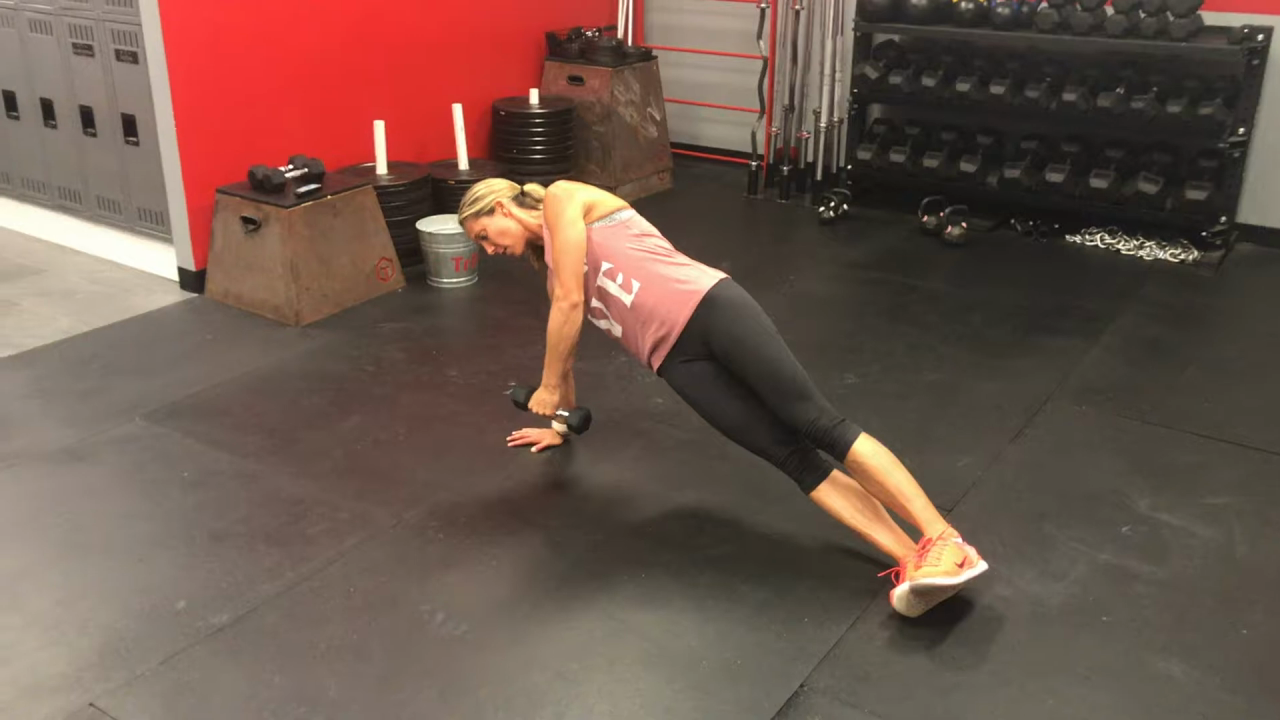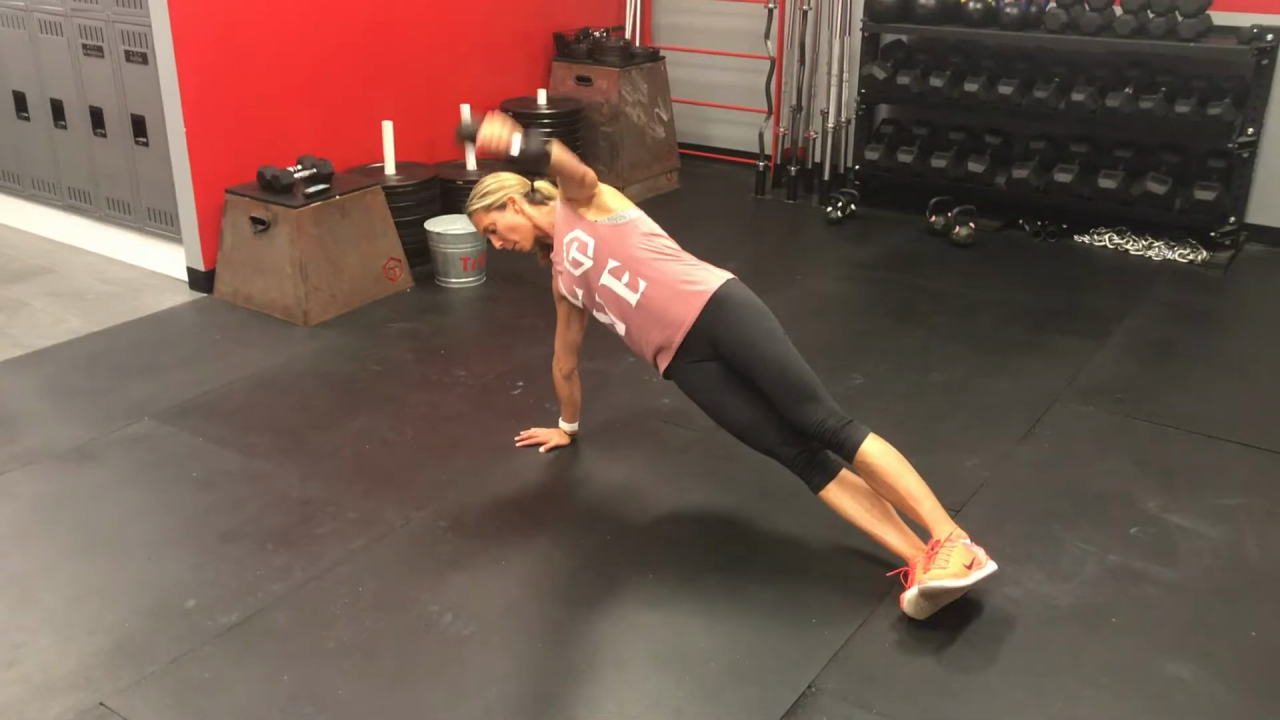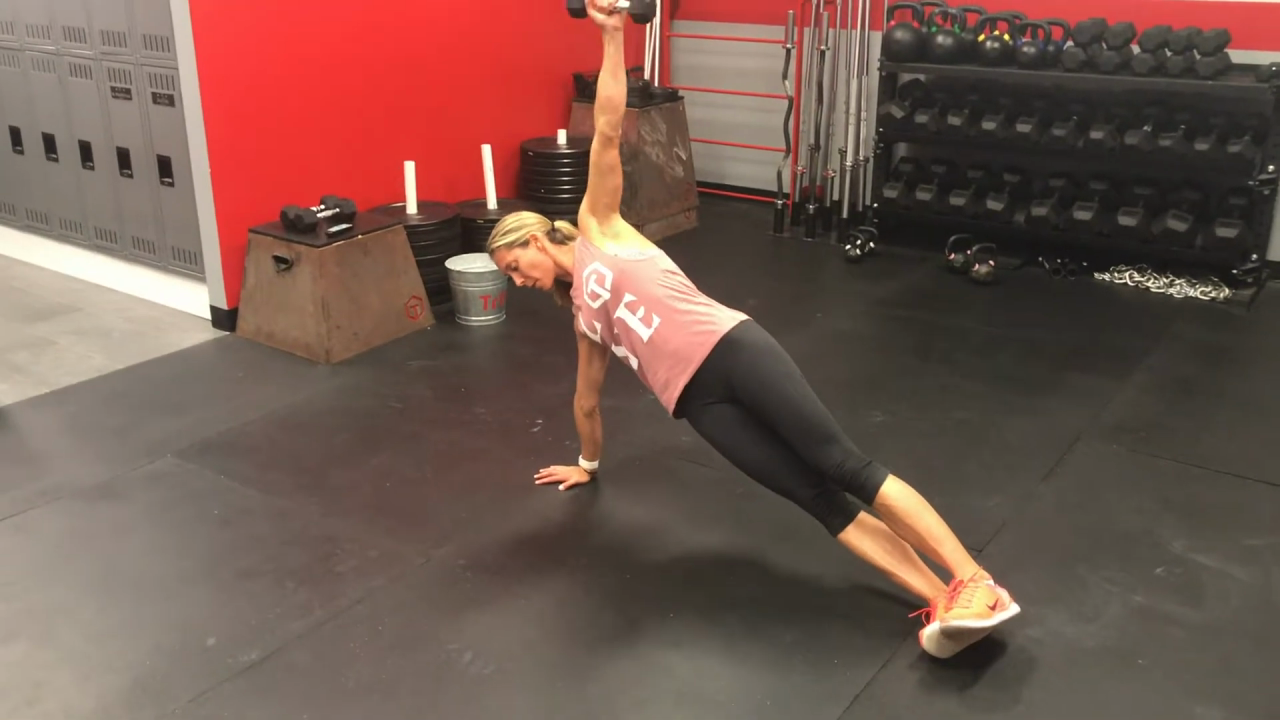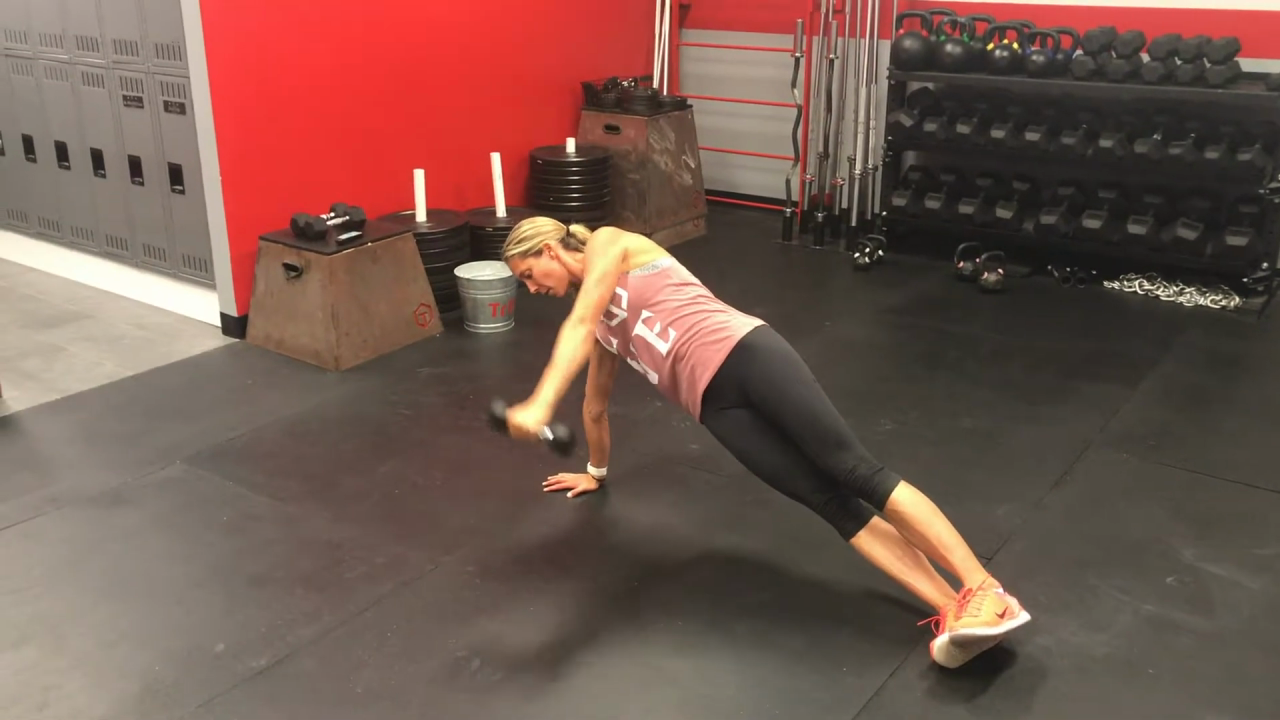
dt=1s
person 1, frame 1
left shoulder: (563, 199)
right shoulder: (553, 267)
left elbow: (570, 302)
right elbow: (564, 351)
left wrist: (546, 387)
right wrist: (561, 422)
left hip: (710, 306)
right hip: (677, 356)
left knee: (819, 423)
right knee: (794, 456)
left ankle: (944, 541)
right ankle: (910, 559)
person 1, frame 2
left shoulder: (578, 205)
right shoulder: (560, 287)
left elbow: (566, 167)
right elbow: (566, 362)
left wrist: (514, 142)
right wrist: (566, 425)
left hip: (715, 308)
right hip: (680, 358)
left knee: (827, 423)
right knee: (803, 457)
left ankle: (953, 544)
right ankle: (918, 561)
person 1, frame 3
left shoulder: (598, 229)
right shoulder: (582, 314)
left elbow: (608, 136)
right elbow: (587, 398)
right wrist: (587, 465)
left hip: (731, 348)
right hip: (698, 399)
left knee: (847, 468)
right knee: (818, 499)
left ankle: (976, 585)
right ankle: (942, 604)
person 1, frame 4
left shoulder: (610, 244)
right shoulder: (599, 323)
left elbow: (580, 328)
right elbow: (595, 401)
left wrist: (540, 407)
right wrist: (596, 469)
left hip: (745, 352)
right hip: (715, 400)
left knee: (858, 472)
right knee: (833, 502)
left ankle: (984, 591)
right ankle: (951, 608)
